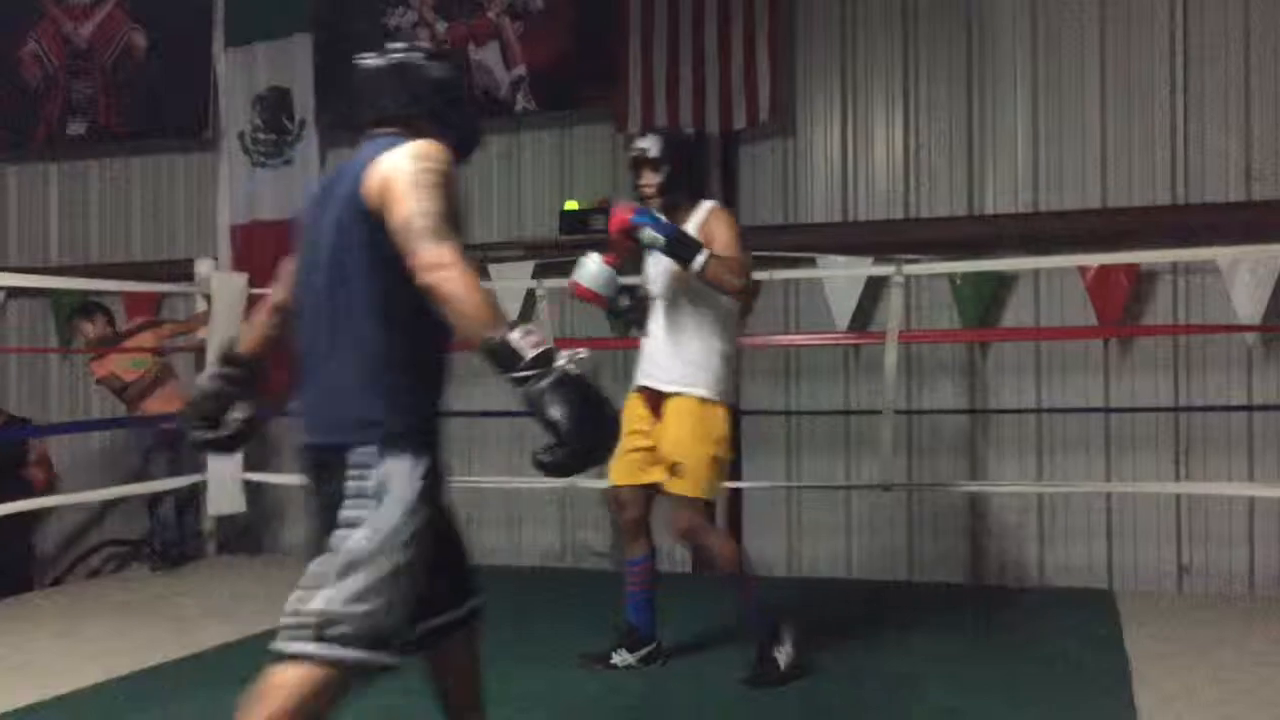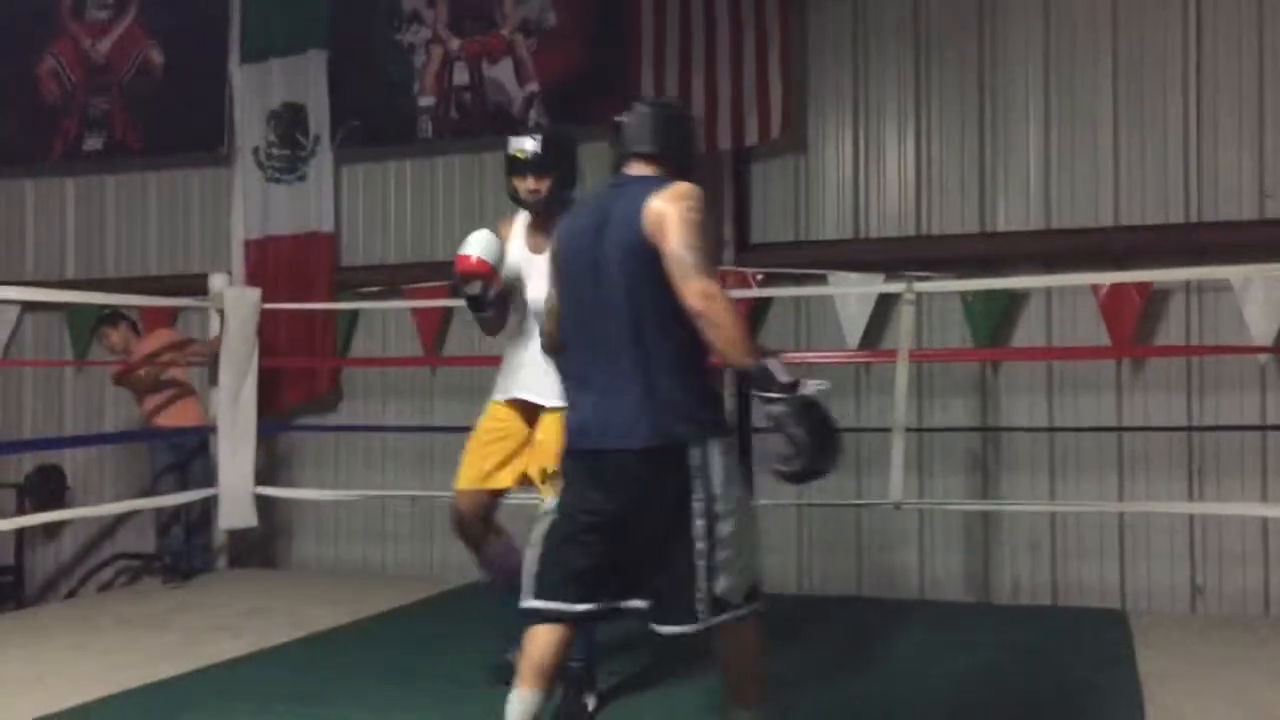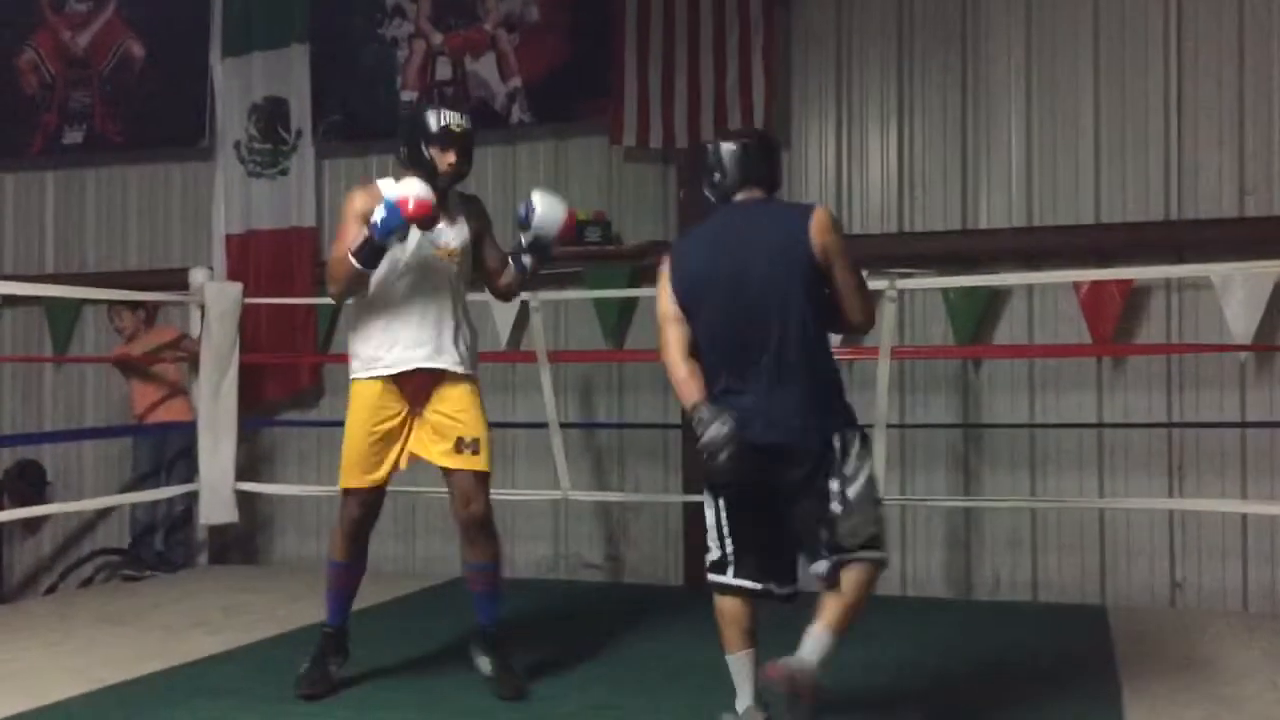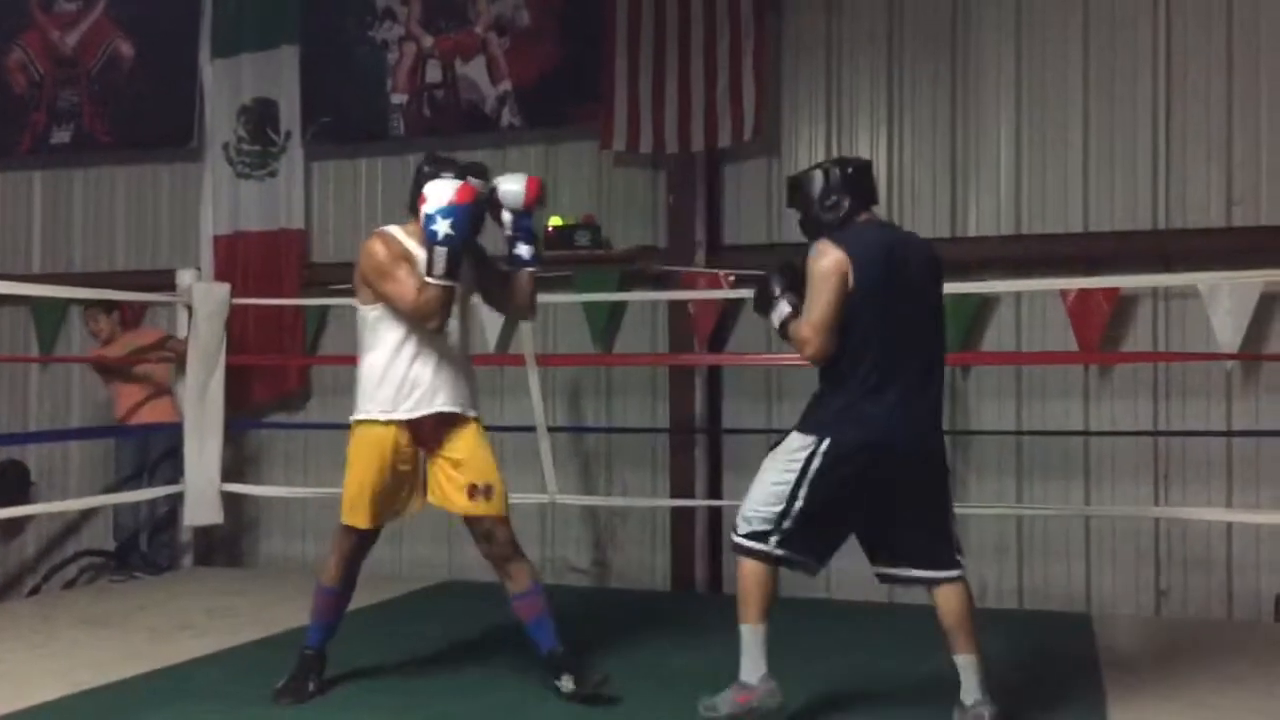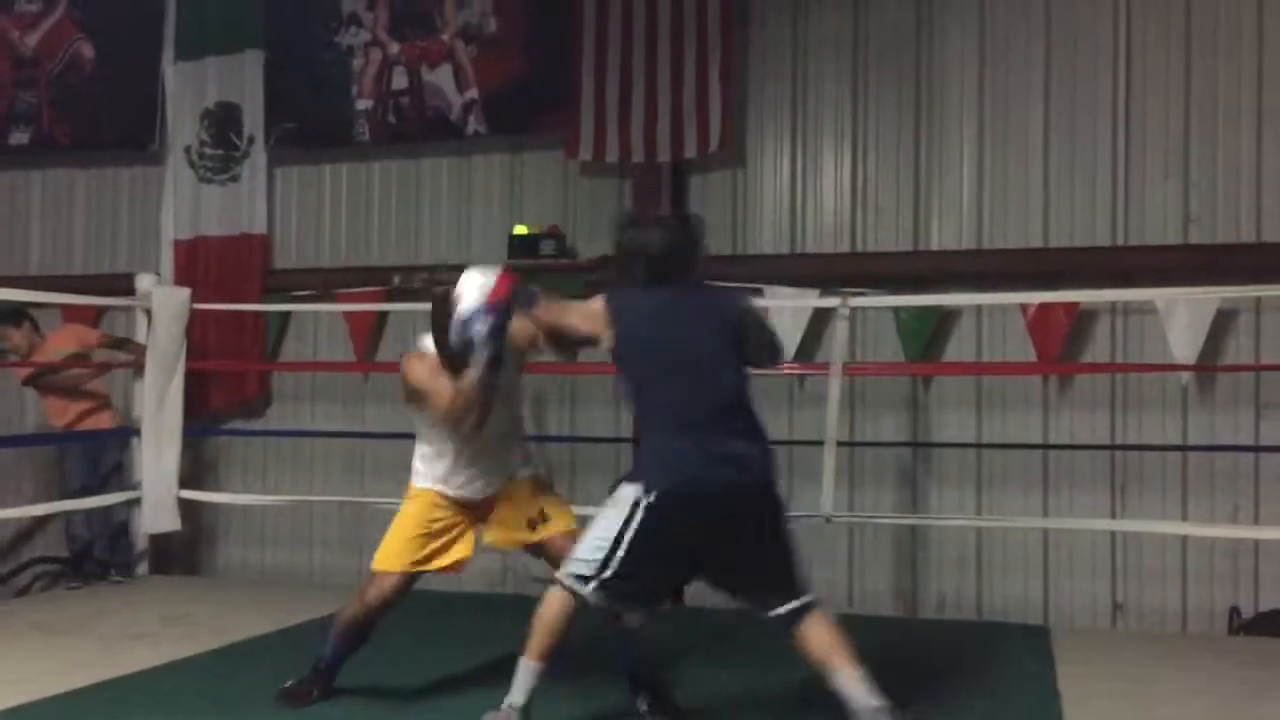
dt=0.5s
person 1, frame 1
left shoulder: (339, 181)
right shoulder: (415, 158)
left elbow: (282, 301)
right elbow: (438, 269)
left wrist: (228, 380)
right wrist: (534, 366)
left hip: (342, 425)
right hip: (380, 434)
left knee: (445, 608)
right knee: (336, 637)
person 1, frame 2
left shoulder: (572, 223)
right shoulder: (674, 202)
left elbow: (553, 332)
right elbow: (702, 300)
right wrist: (772, 383)
left hip: (593, 437)
right hip: (673, 434)
left knee: (560, 598)
right knee: (727, 596)
person 1, frame 3
left shoulder: (680, 255)
right shoulder: (813, 225)
left elbow: (676, 351)
right elbow: (857, 316)
left wrist: (708, 422)
left hip: (734, 431)
right hip: (814, 428)
left knee: (734, 572)
right knee: (858, 555)
right ankle: (805, 661)
person 1, frame 4
left shoulder: (834, 252)
right shoulder: (923, 254)
left elbow: (816, 346)
left wrist: (782, 306)
left hip: (841, 433)
right hip: (915, 435)
left knee: (755, 539)
right knee: (940, 567)
person 1, frame 5
left shoulder: (614, 308)
right shoulder: (726, 305)
left elbow: (550, 316)
right elbow: (768, 354)
left hip: (670, 487)
right hip: (747, 480)
left knee: (571, 581)
right knee: (795, 609)
person 2, frame 1
left shoulder: (713, 220)
right shoulder: (652, 228)
left elbow: (742, 285)
left wrist: (675, 244)
right wrist: (619, 298)
left hip: (695, 392)
right hip: (647, 389)
left knee: (690, 522)
right knee: (626, 510)
left ankle: (771, 635)
right ankle: (640, 638)
person 2, frame 2
right shoulder: (508, 233)
right wrist: (477, 294)
left hip: (571, 404)
right hip: (511, 397)
right knee: (467, 514)
left ankle: (582, 673)
person 2, frame 3
left shoulder: (470, 212)
right shoulder: (368, 200)
left elbow: (501, 286)
right elbow: (337, 285)
left wrist: (532, 247)
right wrist: (379, 233)
left hip: (451, 376)
right hip: (380, 376)
left knee: (474, 509)
right knee: (356, 510)
left ankle: (489, 641)
right ankle: (332, 642)
person 2, frame 4
left shoulder: (466, 250)
right shoulder: (382, 249)
left elbow: (521, 306)
right elbow: (425, 315)
left wrist: (523, 238)
right wrist: (446, 242)
left hip: (456, 414)
right hip: (387, 418)
left knee: (501, 544)
right knee: (352, 542)
left ankle: (559, 663)
right ankle: (310, 660)
person 2, frame 5
left shoulder: (508, 339)
right shoulder: (420, 365)
right elbow: (464, 413)
right wrist: (484, 348)
left hip: (509, 481)
right hip: (440, 492)
right knee: (379, 594)
right ankle: (321, 674)
person 3, frame 1
left shoulder: (144, 329)
right shoulder: (99, 362)
left elbow: (187, 326)
right elbow: (128, 395)
right wrist: (152, 371)
right hip: (150, 423)
left knee: (188, 484)
left ankle: (190, 548)
right ankle: (165, 551)
person 3, frame 2
left shoulder: (163, 338)
right shoulder: (123, 370)
left elbow: (209, 350)
right elbow: (143, 386)
right wrist: (166, 364)
left hip: (193, 429)
right hip: (161, 435)
left knee: (197, 499)
left ankle: (199, 564)
right ankle: (174, 567)
person 3, frame 3
left shoulder: (165, 334)
right shoulder: (122, 353)
left elbow: (198, 351)
right elbow: (138, 364)
right wrist: (160, 355)
left hip: (180, 423)
right hip: (147, 427)
left knee: (178, 492)
right knee: (143, 490)
left ankle: (176, 557)
right ankle: (140, 558)
person 3, frame 4
left shoulder: (145, 335)
right shoulder: (102, 356)
left elbow: (180, 348)
right elbow: (120, 366)
left wrist: (182, 353)
right wrist: (146, 355)
left hip: (164, 424)
right hip: (130, 429)
right knee: (127, 494)
left ankle: (159, 558)
right ankle: (128, 560)
person 3, frame 5
left shoulder: (70, 334)
right shoulder: (28, 369)
left elbow: (114, 342)
right elbow: (60, 383)
left wrist: (143, 352)
right wrist: (97, 371)
left hip: (105, 428)
right hip: (72, 437)
left knee: (113, 496)
right knee: (78, 500)
left ankle: (120, 563)
right ankle: (82, 567)
